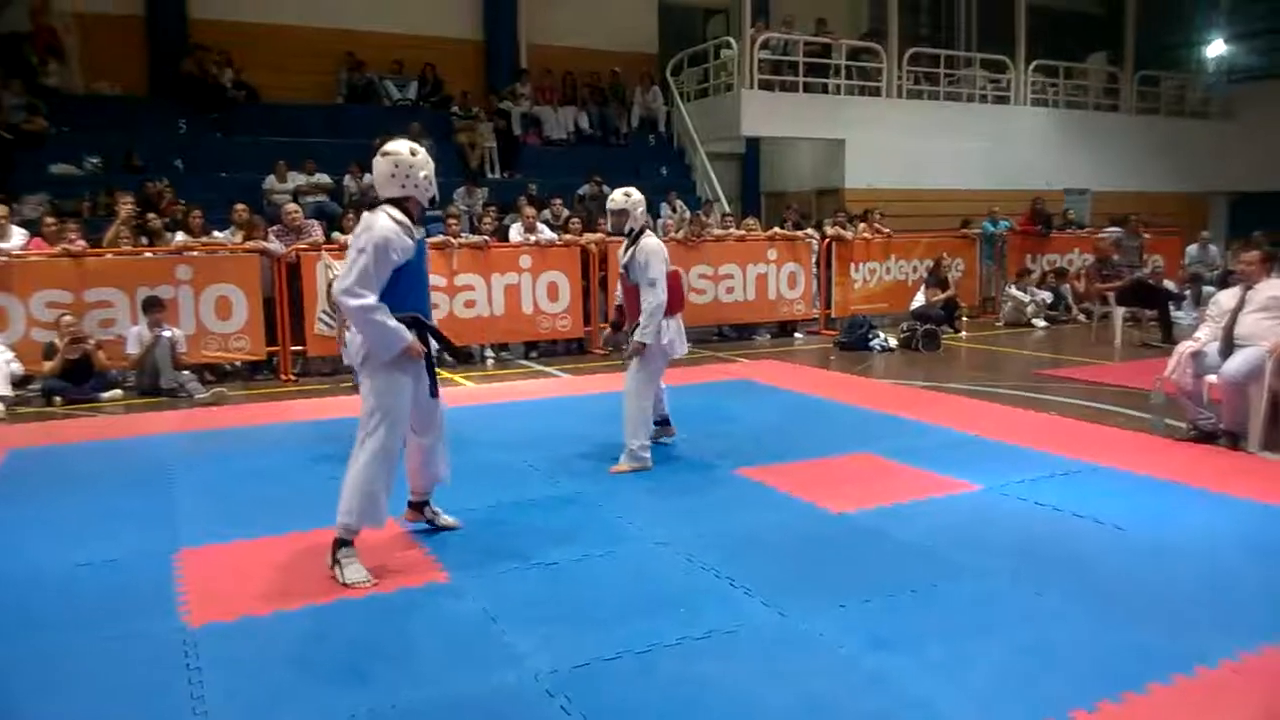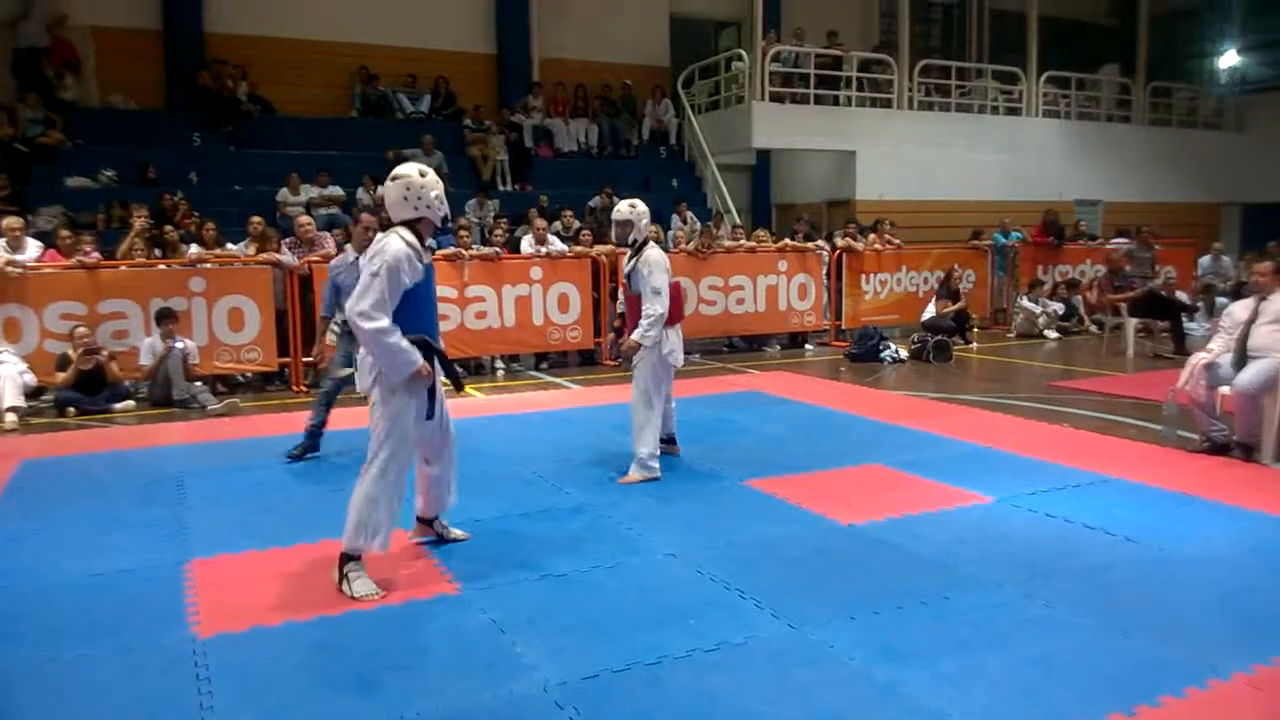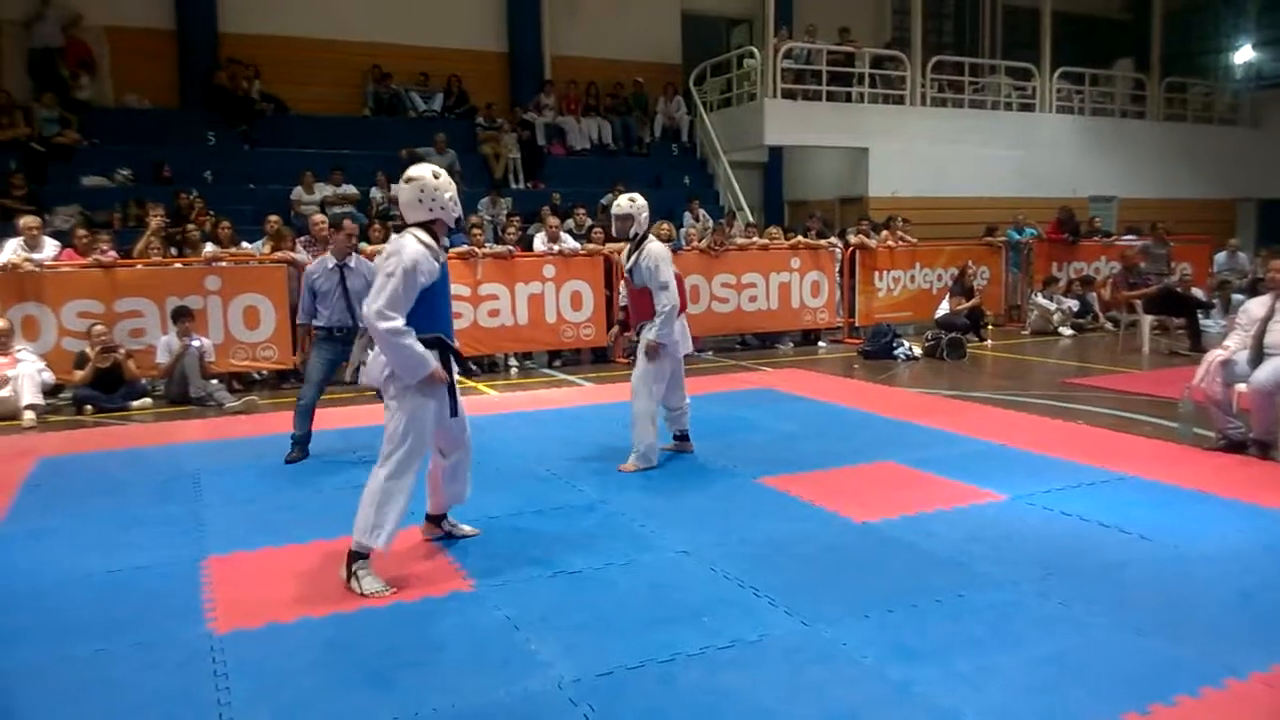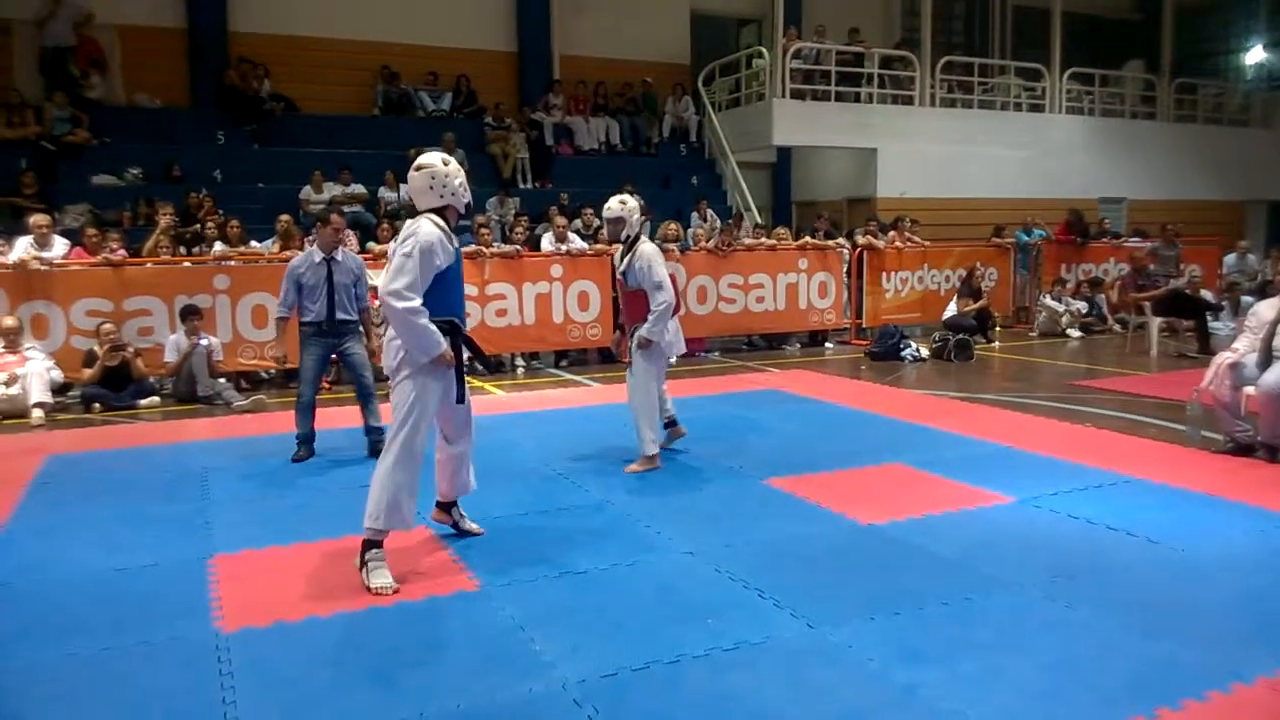
dt=0.2s
person 1, frame 1
left shoulder: (406, 228)
right shoulder: (381, 230)
right elbow: (349, 294)
right wrist: (399, 341)
left hip: (410, 345)
right hip: (386, 351)
left knee: (428, 424)
right knee: (379, 442)
left ankle: (420, 504)
right ankle: (344, 546)
person 1, frame 2
left shoulder: (416, 250)
right shoulder: (393, 252)
right elbow: (363, 316)
right wrist: (410, 365)
left hip: (418, 368)
right hip: (398, 374)
left knee: (438, 447)
right knee: (388, 461)
left ankle: (429, 520)
right ankle: (351, 561)
person 1, frame 3
left shoulder: (429, 249)
right shoulder: (410, 253)
right elbow: (379, 317)
right wrist: (422, 365)
left hip: (433, 368)
right hip: (412, 374)
left knee: (455, 441)
right knee: (400, 459)
left ankle: (438, 518)
right ankle: (358, 559)
person 1, frame 4
left shoulder: (440, 234)
right shoulder: (425, 236)
right elbow: (395, 296)
left wrist: (447, 345)
right wrist: (433, 346)
left hip: (442, 350)
right hip: (421, 356)
left knee: (458, 430)
right knee: (406, 444)
left ankle: (447, 506)
right ankle: (372, 547)
person 2, frame 1
left shoulder: (649, 248)
right shoulder: (628, 245)
left elbow: (655, 299)
left wrist: (642, 338)
right wrist: (616, 324)
left hip: (655, 328)
right hip: (645, 326)
left knee: (637, 389)
right knee: (648, 382)
left ankle: (637, 456)
right ankle: (663, 424)
person 2, frame 2
left shoulder: (652, 258)
right shoulder: (633, 255)
left elbow: (658, 307)
left wrist: (638, 339)
right wrist: (619, 331)
left hip: (656, 338)
right hip: (649, 337)
left knee: (644, 399)
right knee: (659, 394)
left ankle: (646, 466)
right ankle: (668, 442)
person 2, frame 3
left shoulder: (654, 252)
right shoulder: (631, 251)
left elbow: (669, 300)
left wrist: (656, 337)
right wrist: (621, 324)
left hip: (660, 331)
right hip: (653, 329)
left knee: (643, 390)
right knee: (671, 388)
left ankle: (643, 456)
right ankle: (682, 439)
person 2, frame 4
left shoulder: (646, 253)
right shoulder: (623, 252)
left elbow: (665, 299)
left wrist: (649, 334)
right wrist: (622, 330)
left hip: (653, 331)
right hip: (641, 330)
left knee: (642, 392)
right knee: (650, 385)
left ankle: (650, 454)
right ankle: (672, 425)
person 3, frame 1
left shoulder: (404, 252)
right shoulder: (363, 254)
left elbow: (419, 291)
right elbow: (350, 294)
left wrist: (426, 324)
right wrist: (343, 327)
left hip: (400, 320)
right hip: (371, 321)
right knee: (363, 375)
person 3, frame 2
right shoulder: (338, 265)
right elbow: (327, 307)
right wrist: (319, 343)
right hip: (349, 332)
right knee: (329, 387)
right ankle: (311, 439)
person 3, frame 3
left shoulder: (368, 270)
right shoulder: (313, 271)
right elbow: (304, 314)
right wrist: (302, 351)
left hip: (360, 338)
right hip: (326, 339)
right knee: (307, 396)
right ankle: (299, 445)
person 3, frame 4
left shoulder: (354, 263)
right shoulder: (298, 265)
left elbow: (363, 304)
right elbow: (284, 307)
left wrist: (370, 338)
right wrist: (280, 344)
left hip: (349, 332)
right hip: (315, 335)
left knee: (366, 385)
right knee: (306, 393)
left ankle: (377, 440)
right ankle: (305, 443)
person 4, frame 1
right shoulder: (1223, 296)
right elbow: (1210, 325)
right wrist: (1197, 341)
left hip: (1259, 349)
right hip: (1223, 347)
left knee: (1230, 375)
right knee: (1185, 365)
left ankle: (1232, 431)
right ankle: (1206, 426)
person 4, frame 2
right shoulder: (1237, 307)
right elbow: (1223, 337)
right wrist: (1210, 352)
right hip: (1236, 359)
left knee: (1243, 387)
left ankle: (1246, 443)
right ankle: (1218, 438)
person 4, frame 3
right shoulder: (1253, 304)
right elbow: (1240, 334)
right wrist: (1226, 349)
right hip: (1252, 356)
left knee: (1260, 383)
right knee: (1212, 375)
left ankle: (1263, 440)
right ankle: (1235, 435)
person 4, frame 4
right shoulder: (1263, 306)
right elbow: (1249, 336)
right wrist: (1234, 352)
right hip: (1262, 359)
right knee: (1221, 377)
right ankle: (1242, 440)
